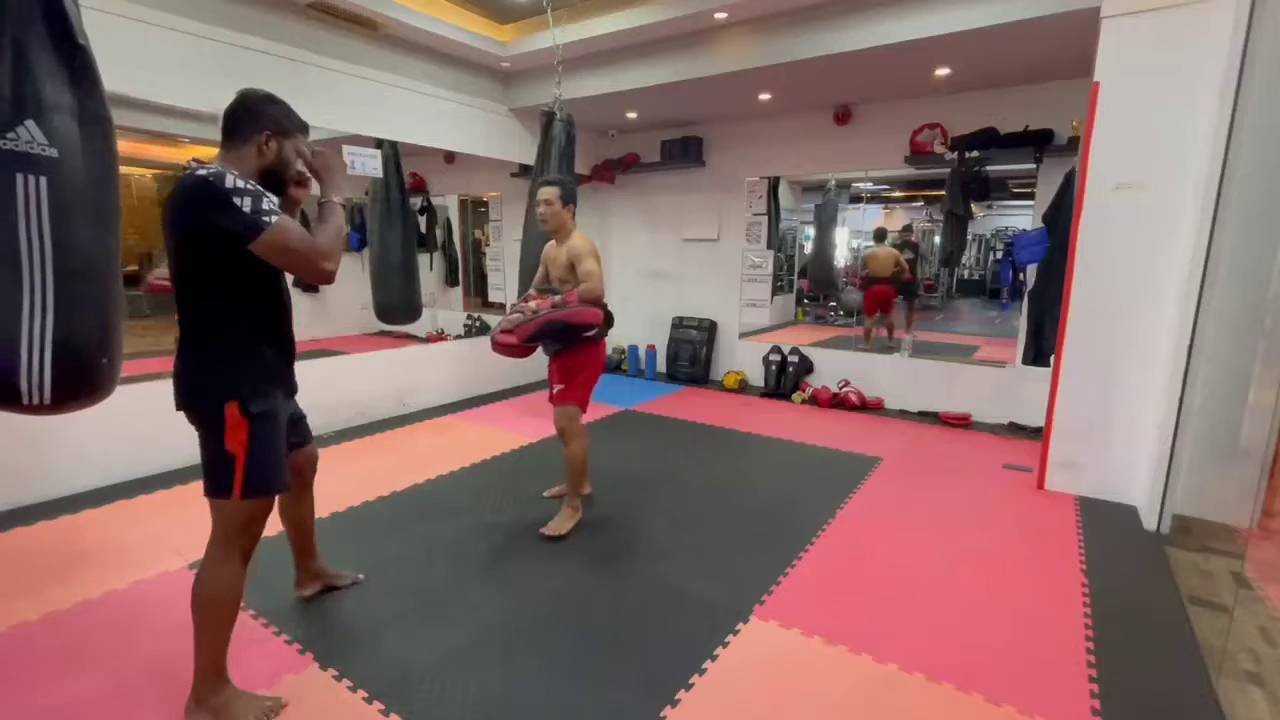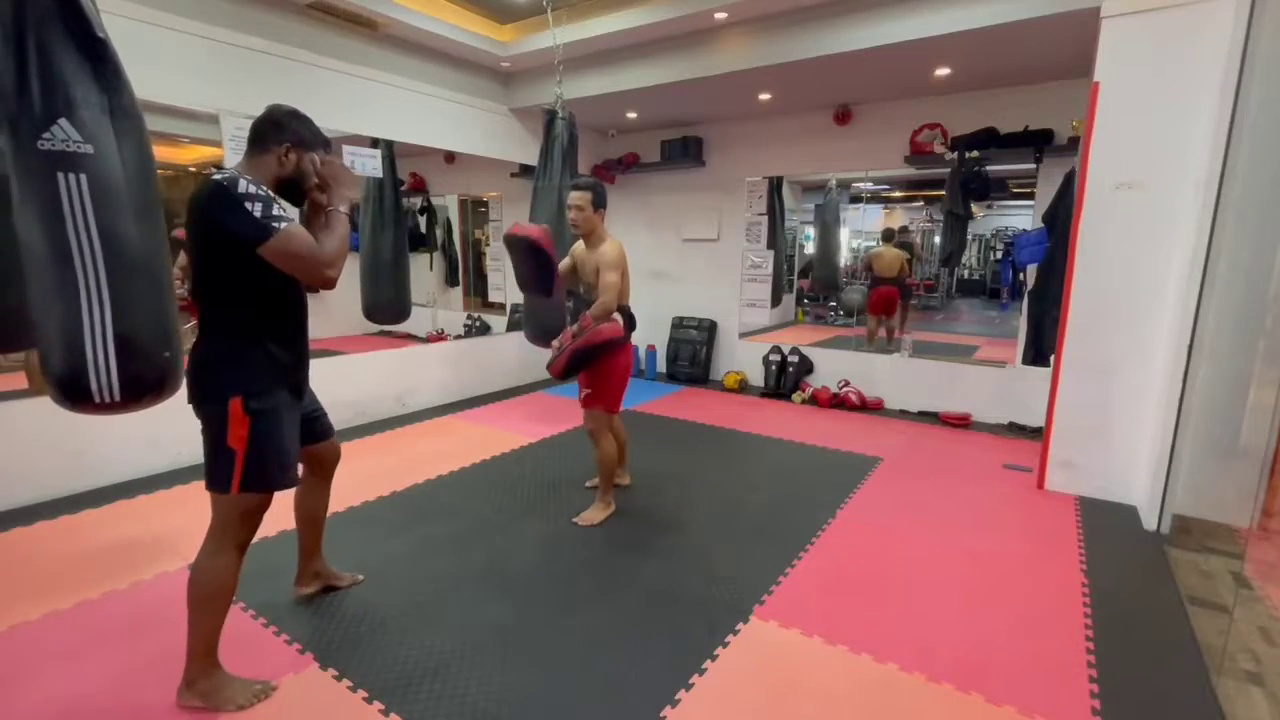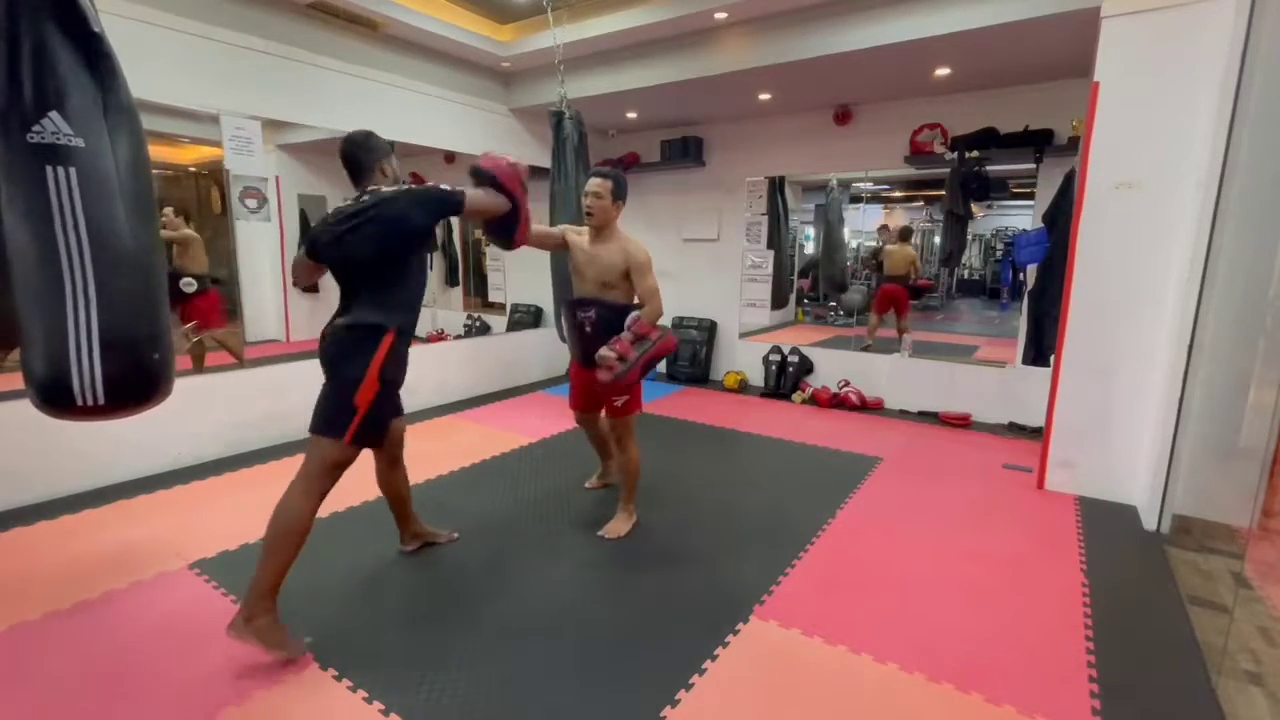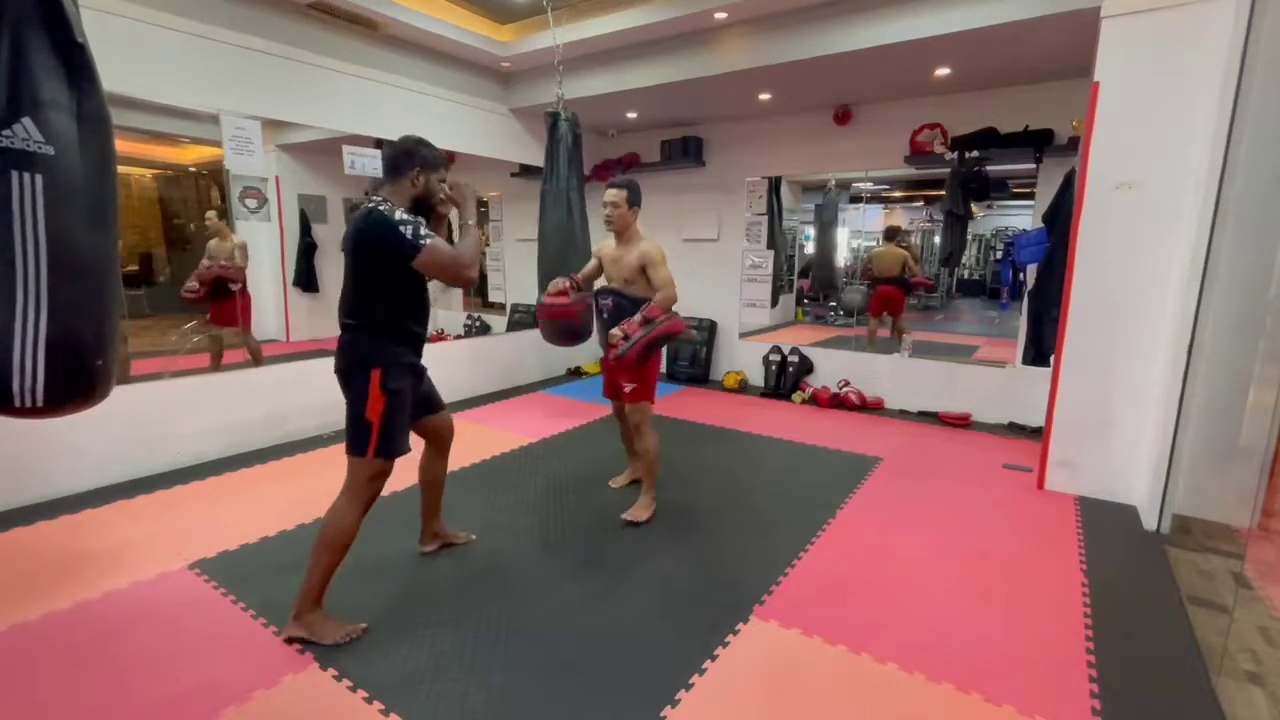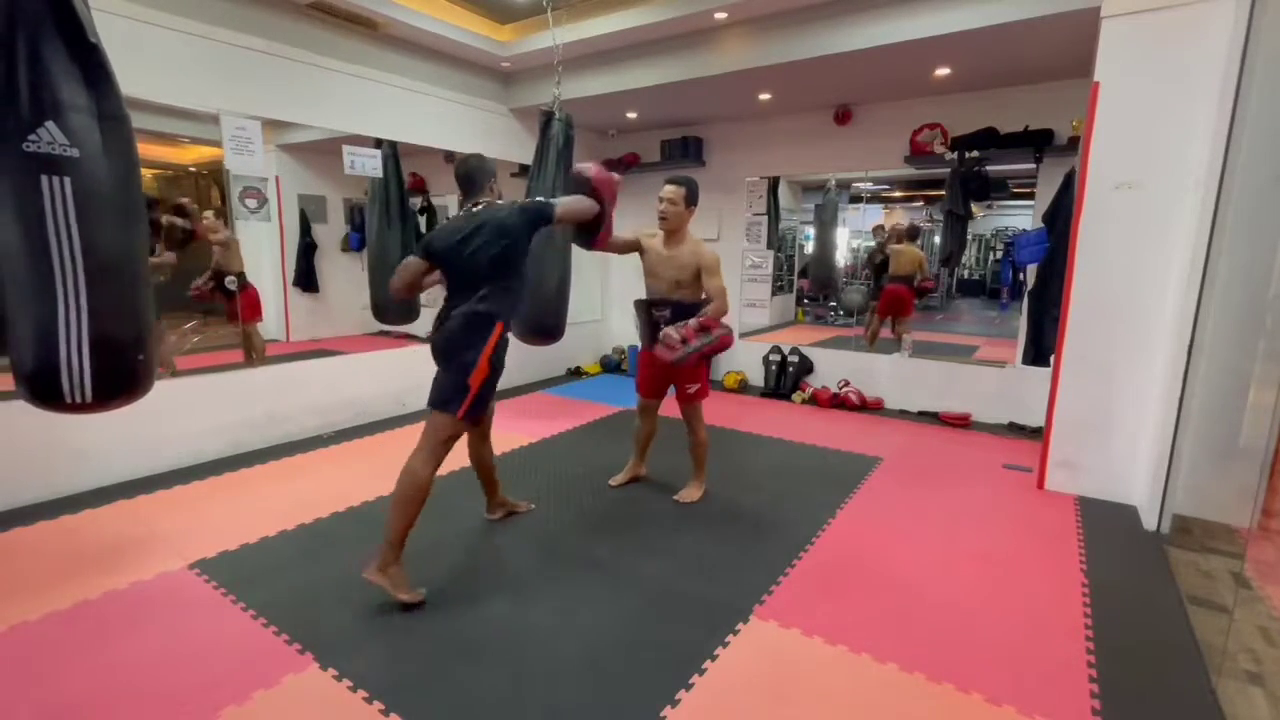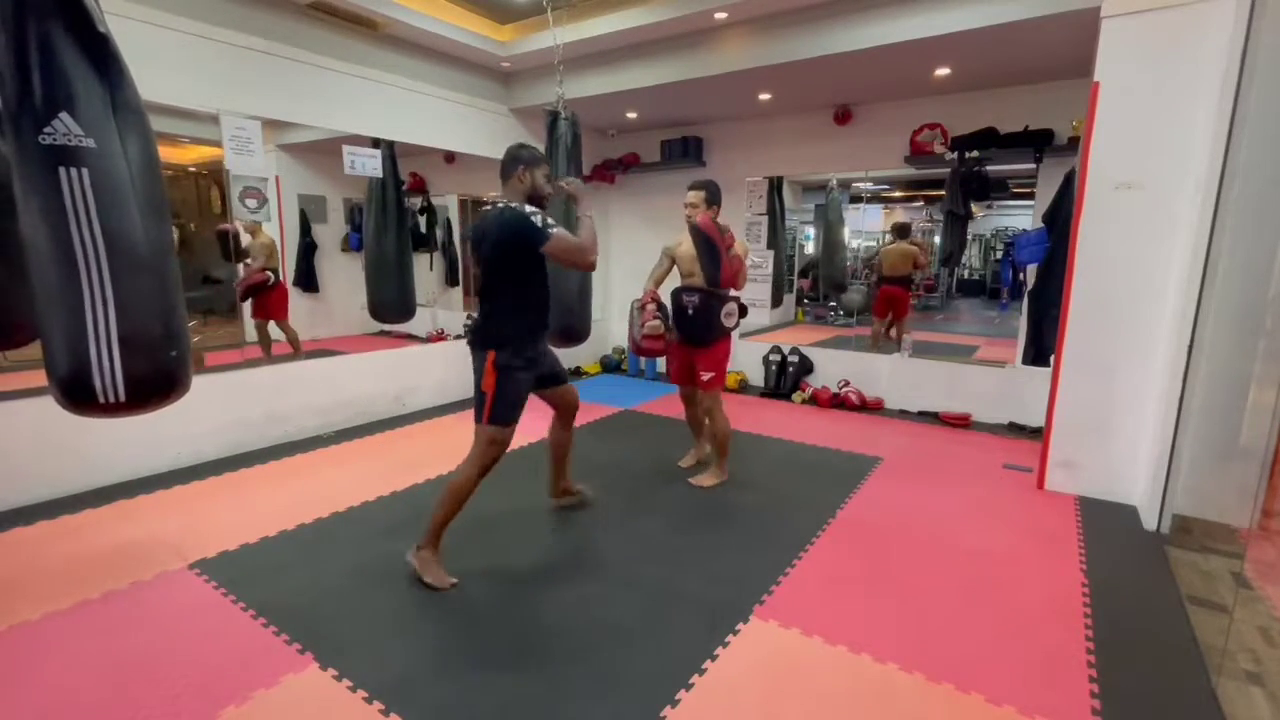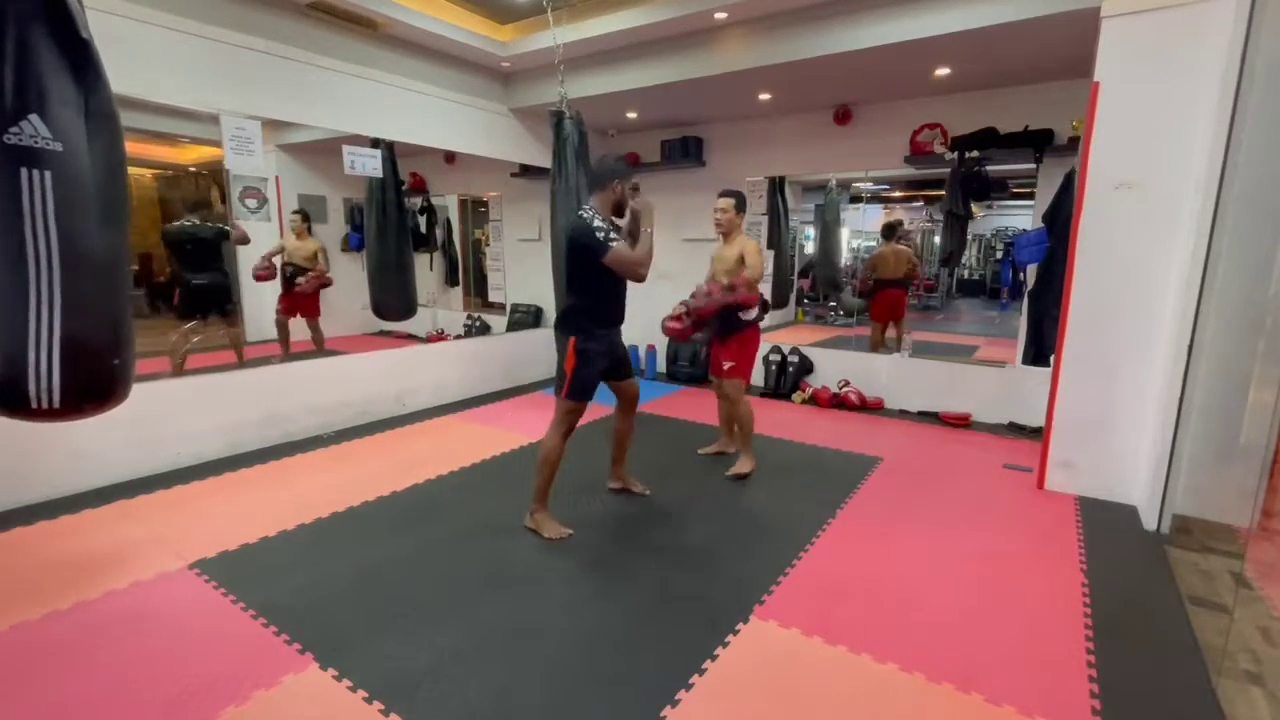
dt=0.7s
person 1, frame 1
left shoulder: (216, 191)
right shoulder: (221, 190)
left elbow: (271, 261)
right elbow: (320, 265)
left wrist: (288, 208)
right wrist: (330, 191)
left hip: (255, 376)
right hip: (234, 386)
left knee: (301, 466)
right knee: (237, 531)
left ankle: (310, 572)
person 1, frame 2
left shoulder: (253, 200)
right shoulder: (233, 195)
left elbow: (298, 260)
right elbow: (323, 268)
left wrist: (317, 208)
right wrist: (340, 203)
left hip: (277, 374)
right hip: (243, 384)
left knee: (323, 457)
right knee: (236, 524)
left ankle: (311, 570)
right ankle: (200, 676)
person 1, frame 3
left shoulder: (334, 221)
right shoulder: (411, 202)
left elbow: (303, 275)
right elbow: (497, 204)
right wrist: (444, 195)
left hip: (349, 337)
right hip: (373, 345)
left knee: (389, 439)
right knee: (320, 470)
left ankle: (411, 530)
right ankle: (256, 612)
person 1, frame 4
left shoulder: (385, 219)
right shoulder: (387, 222)
left elbow: (424, 266)
right elbow: (464, 272)
left wrist: (439, 221)
right wrist: (469, 214)
left hip: (395, 358)
right hip: (377, 364)
left knee: (441, 430)
right knee: (364, 484)
left ankle: (432, 530)
right ankle: (306, 613)
person 1, frame 5
left shoulder: (443, 232)
right shoulder: (515, 213)
left elbow: (400, 287)
right elbow: (587, 209)
left hip: (450, 332)
right hip: (480, 337)
left knee: (476, 422)
right knee: (435, 443)
left ankle: (496, 501)
right ankle: (388, 560)
person 1, frame 6
left shoulder: (488, 220)
right shoulder: (523, 219)
right elbow: (586, 258)
right wrist: (583, 206)
left hip: (527, 340)
right hip: (504, 348)
left knee: (568, 402)
right knee: (488, 452)
left ankle: (561, 486)
right ankle: (427, 549)
person 1, frame 7
left shoulder: (605, 223)
right shoulder: (589, 226)
left elbow: (626, 253)
right elbow: (639, 269)
left wrist: (632, 218)
right wrist: (646, 222)
left hip: (606, 332)
right hip: (581, 336)
left knee: (629, 398)
right knee: (565, 421)
left ankle: (617, 475)
right ankle: (538, 510)
person 2, frame 1
left shoulder: (580, 246)
right shoulder: (549, 250)
left elbow: (595, 290)
right elbow: (537, 290)
left hip: (583, 346)
right hip: (562, 344)
left knee: (567, 424)
right knee: (567, 420)
left ankle: (572, 508)
right ankle: (578, 482)
person 2, frame 2
left shoulder: (608, 252)
right shoulder: (578, 249)
left elbow: (607, 306)
right elbow: (557, 278)
left hip: (611, 348)
left knee: (596, 423)
right knee: (603, 417)
left ankle: (605, 499)
right ankle: (618, 472)
person 2, frame 3
left shoulder: (632, 253)
right shoulder: (572, 237)
left elbow: (653, 307)
right elbow: (526, 234)
right hip: (582, 353)
left knee: (622, 432)
right knee: (586, 418)
left ankle: (627, 510)
right ankle: (607, 470)
person 2, frame 4
left shoulder: (648, 251)
right shoulder: (604, 250)
left elbow: (667, 296)
right elbow: (583, 279)
right wrist: (567, 283)
right hip: (614, 343)
left knee: (639, 418)
right knee: (620, 412)
left ankle: (648, 495)
right ankle: (635, 466)
person 2, frame 5
left shoulder: (703, 254)
right shoulder: (646, 241)
left elbow: (720, 307)
right elbow: (605, 243)
right hip: (653, 340)
left knee: (691, 415)
right knee: (646, 407)
left ankle: (698, 480)
right ankle: (636, 465)
person 2, frame 6
left shoulder: (732, 245)
right shoulder: (675, 247)
left elbow: (737, 284)
right elbow: (653, 282)
left hip: (714, 334)
right hip: (683, 332)
left knee: (710, 403)
right knee: (687, 395)
left ankle: (720, 467)
right ankle: (699, 445)
person 2, frame 7
left shoulder: (748, 246)
right shoulder: (719, 250)
left elbow: (756, 274)
right elbow: (709, 285)
left wrist: (725, 288)
left hip: (741, 328)
right hip: (721, 328)
left knee: (734, 391)
right knee: (720, 387)
left ankle: (747, 454)
right ankle: (727, 441)
